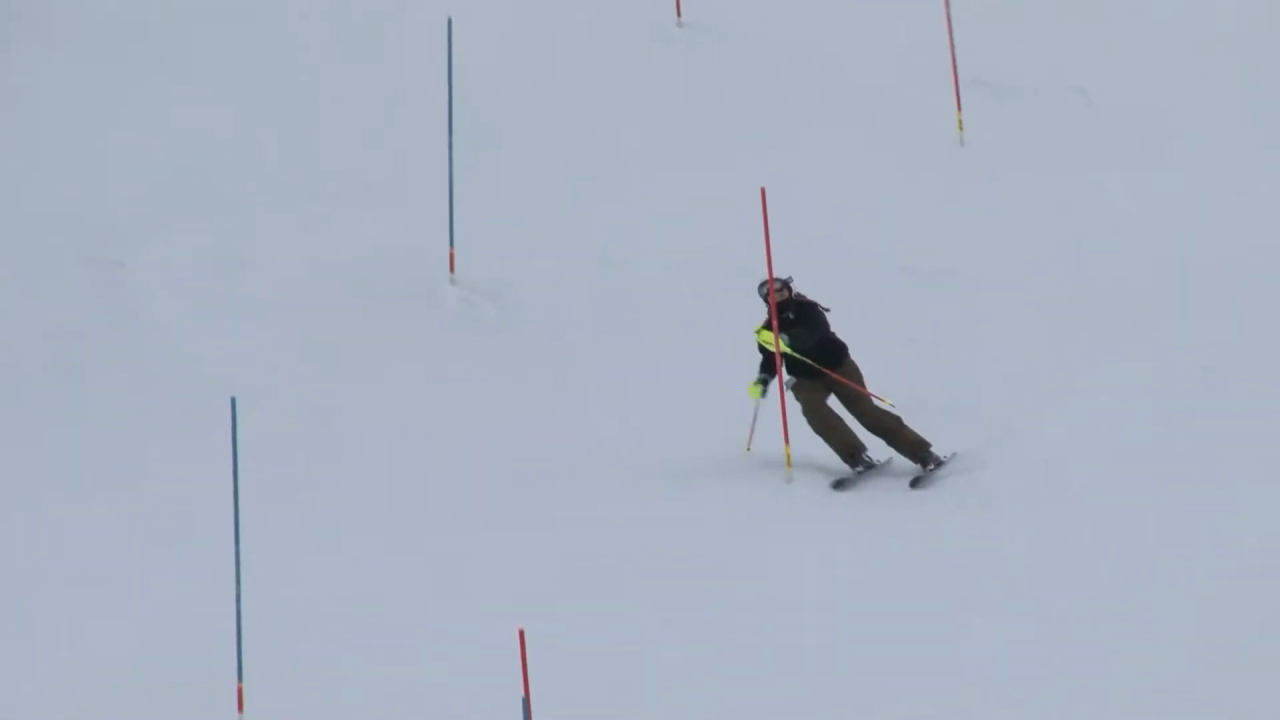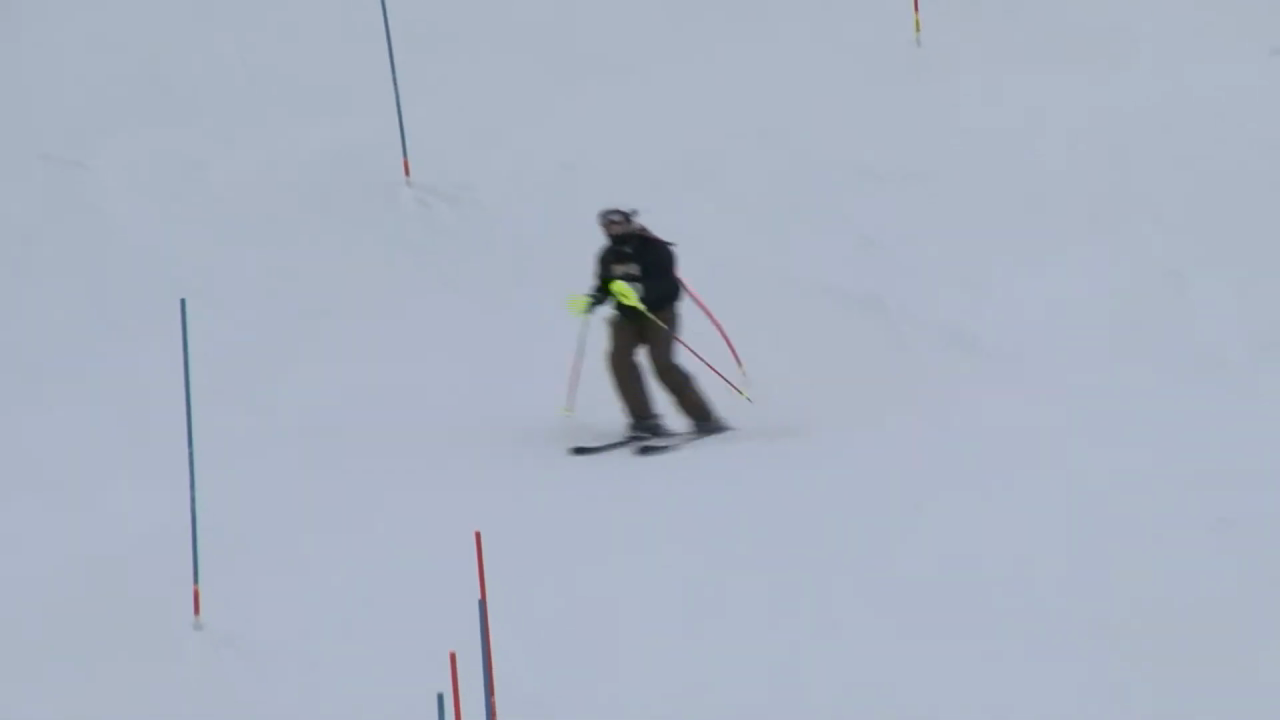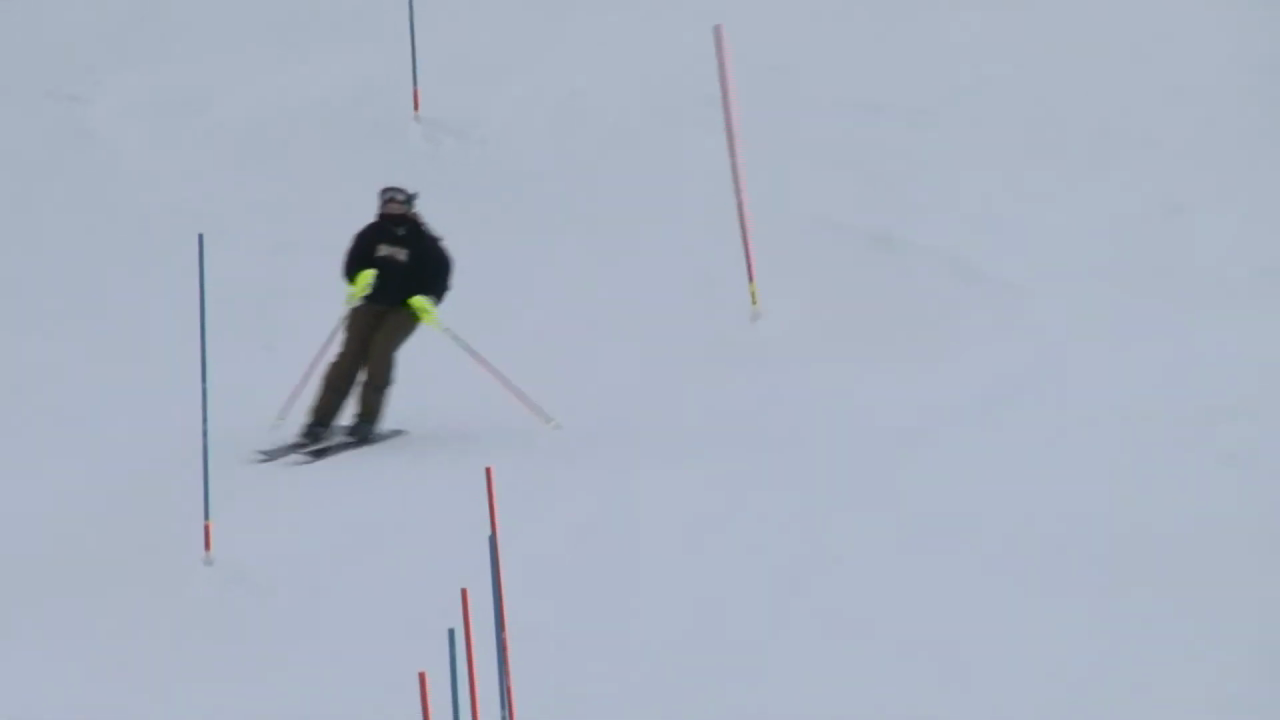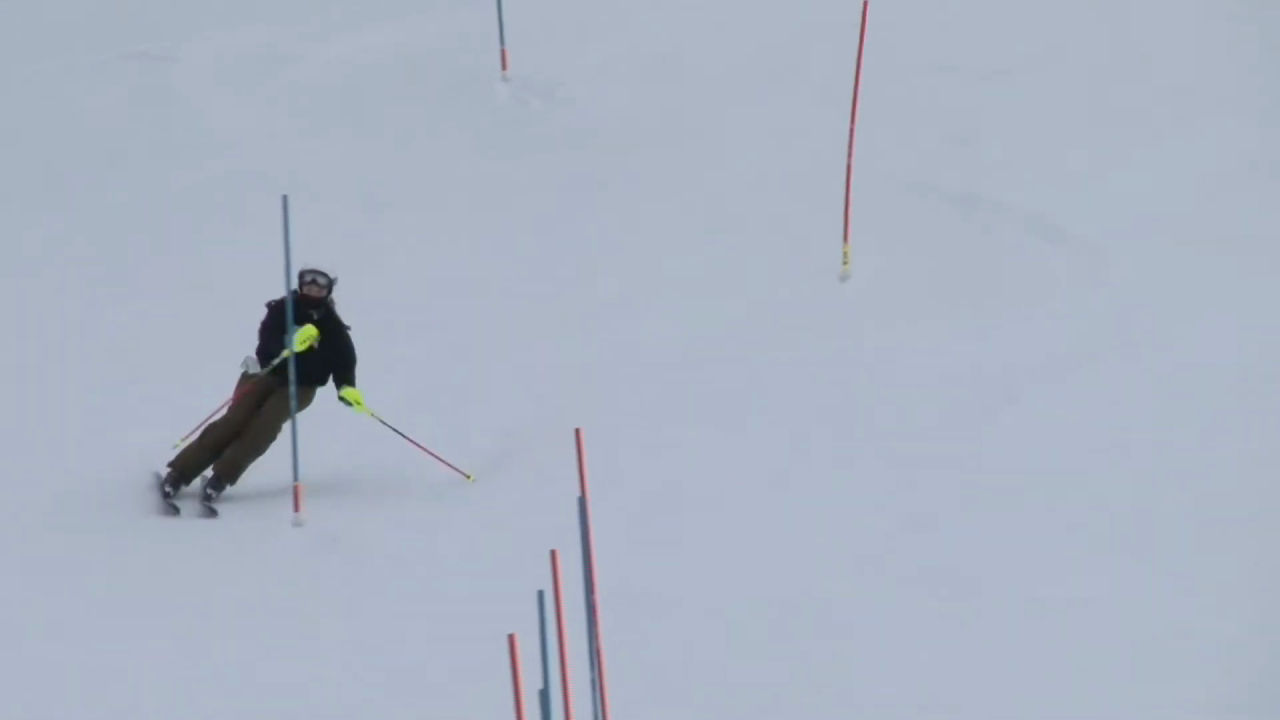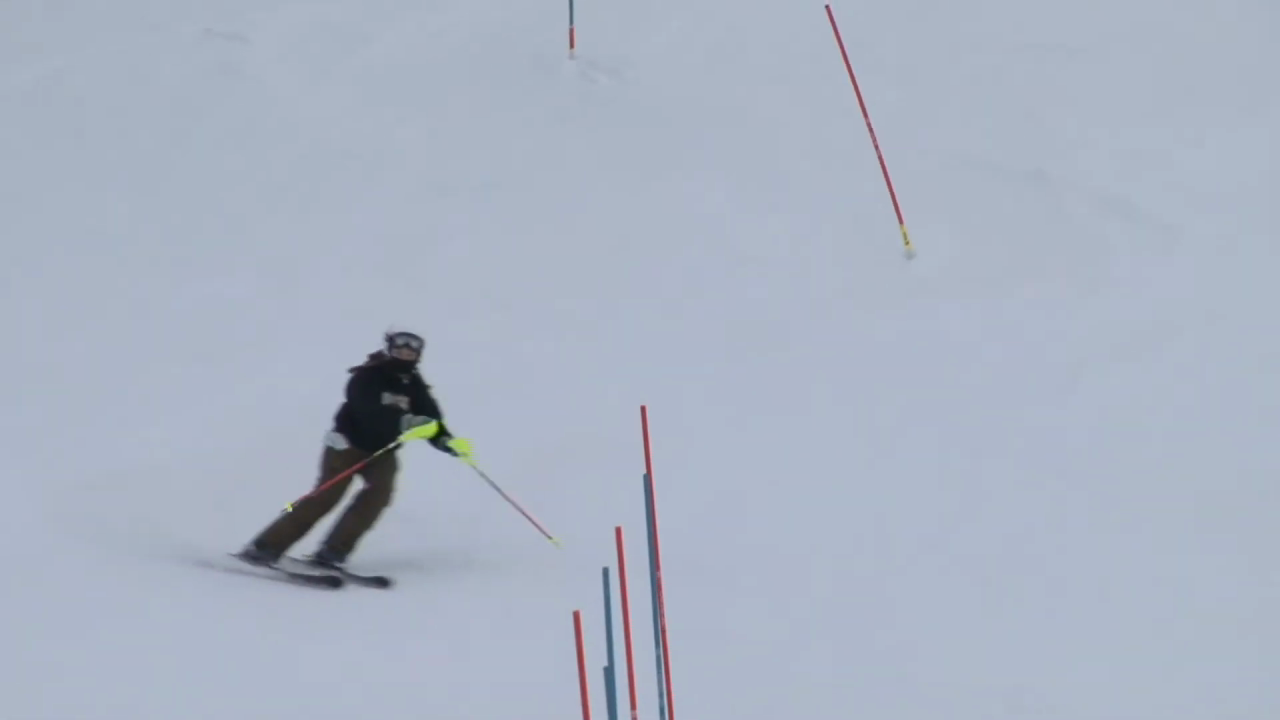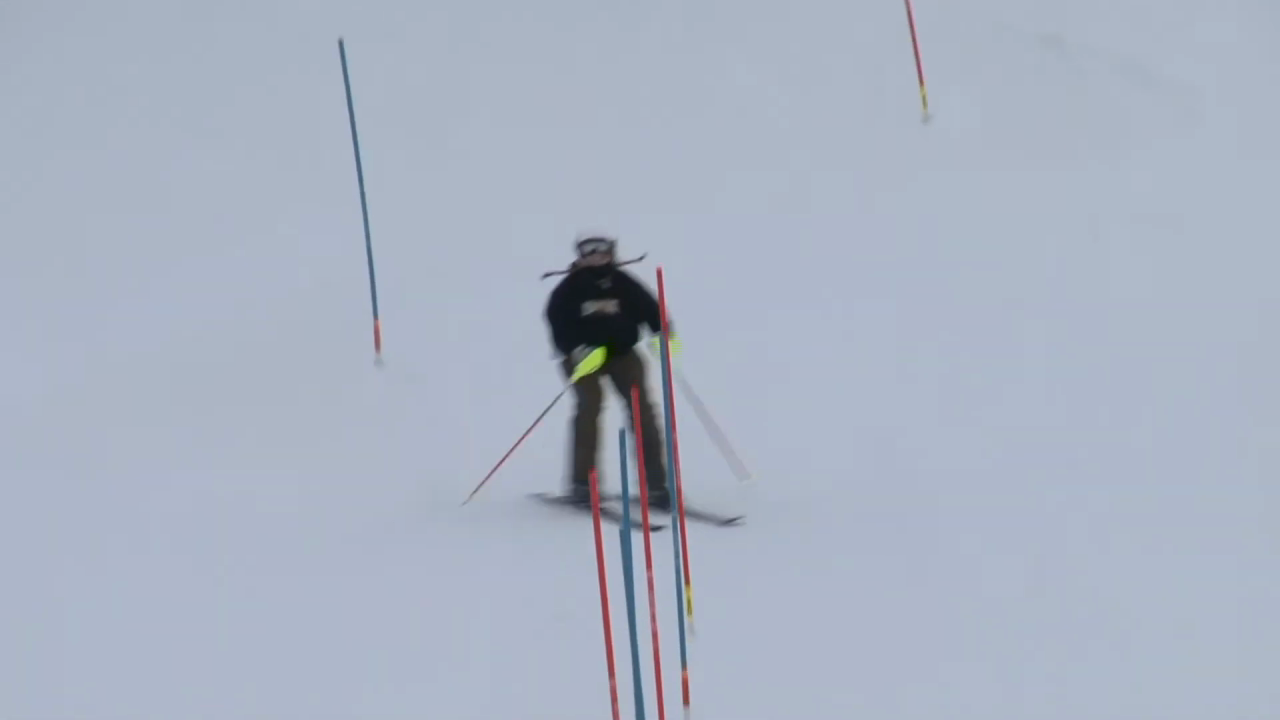
dt=0.4s
person 1, frame 1
left shoulder: (808, 312)
right shoulder: (770, 328)
left elbow: (809, 335)
right elbow: (770, 358)
left wrist: (784, 340)
right wrist: (762, 380)
left hip: (838, 368)
right hip: (806, 378)
left knee: (867, 412)
right knee: (812, 407)
left ankle: (923, 453)
right ankle: (858, 457)
person 1, frame 2
left shoulder: (654, 249)
right shoulder: (609, 256)
left elbow: (664, 279)
right elbow: (605, 286)
left wrist: (636, 289)
right wrist: (592, 299)
left hip: (659, 312)
right hip: (628, 315)
left knee: (661, 361)
right knee: (618, 356)
left ankle: (705, 419)
right ankle: (645, 421)
person 1, frame 3
left shoulder: (423, 241)
right shoulder: (372, 233)
left elbow: (439, 273)
right elbow: (352, 267)
left wrist: (428, 299)
right wrist: (360, 279)
left hip: (406, 308)
right hip: (371, 304)
left knee: (379, 351)
right knee: (350, 355)
left ankle: (365, 422)
right ankle: (319, 424)
person 1, frame 4
left shoulder: (332, 326)
right shoulder: (283, 310)
left elbow: (343, 363)
right elbow: (268, 337)
left wrist: (346, 388)
right wrist: (291, 339)
left hip: (301, 387)
right hip: (267, 374)
left knee: (267, 424)
right knee: (234, 422)
left ankle: (220, 479)
right ankle: (178, 474)
person 1, frame 5
left shoulder: (416, 387)
right shoulder: (368, 376)
left elbow: (431, 423)
right elbow: (368, 411)
left wrist: (450, 441)
right wrist: (405, 423)
left hip: (382, 449)
right hip: (348, 442)
left knee: (381, 490)
right knee: (326, 497)
left ankle: (332, 552)
right ankle: (264, 548)
person 1, frame 6
left shoulder: (624, 284)
right shoulder: (567, 290)
left elbow: (653, 312)
right elbow: (560, 330)
left wrist: (662, 335)
right wrist: (580, 350)
left hip: (621, 352)
right hip: (579, 355)
left knee: (640, 406)
right knee: (590, 404)
left ankle: (657, 485)
right ankle: (580, 484)
